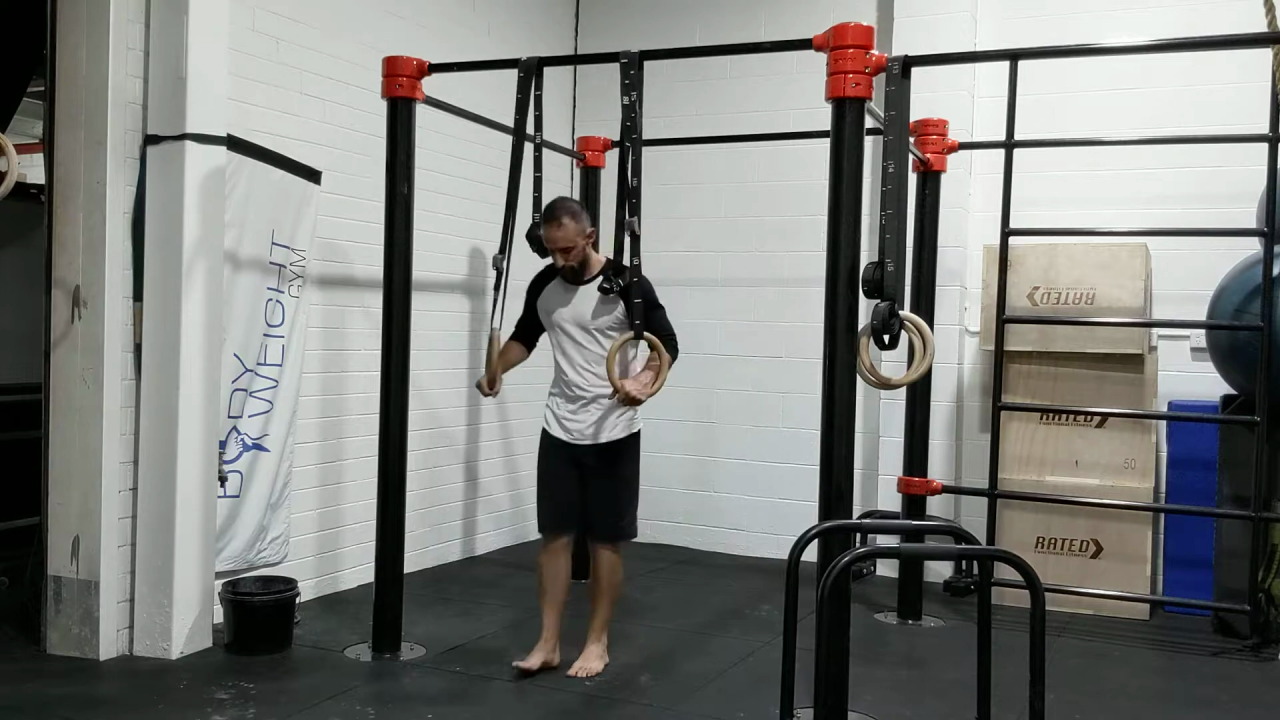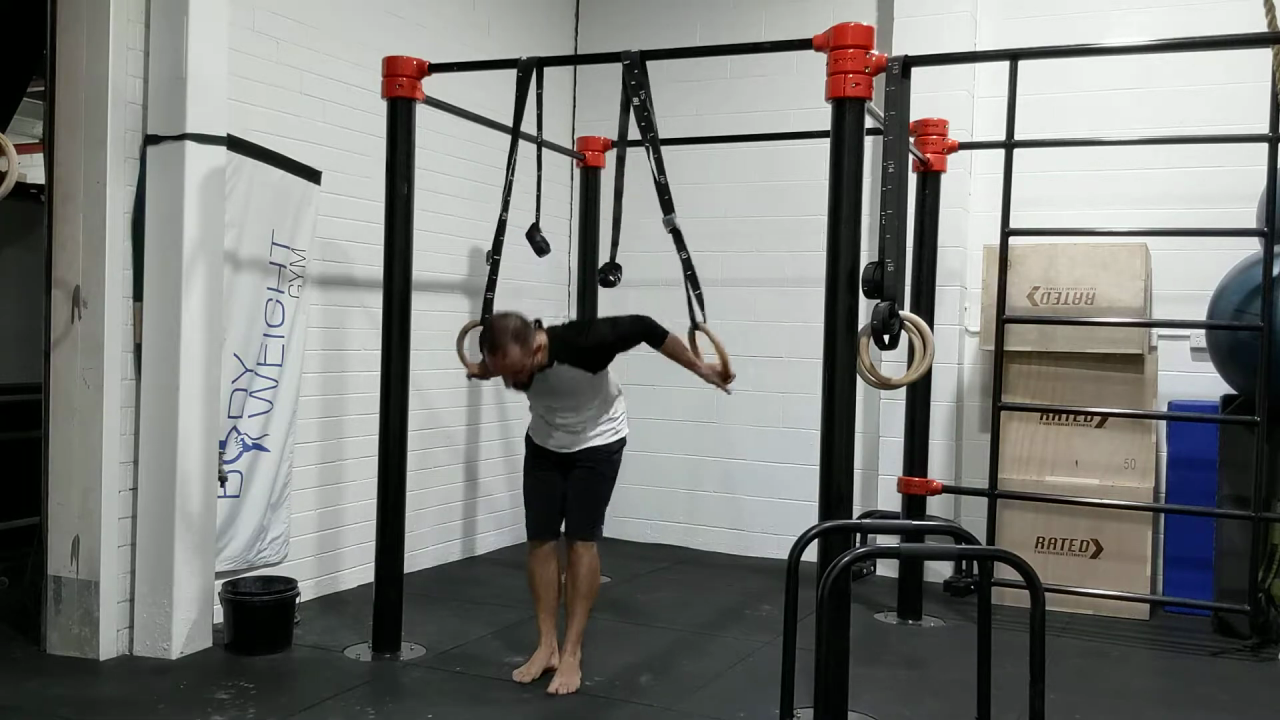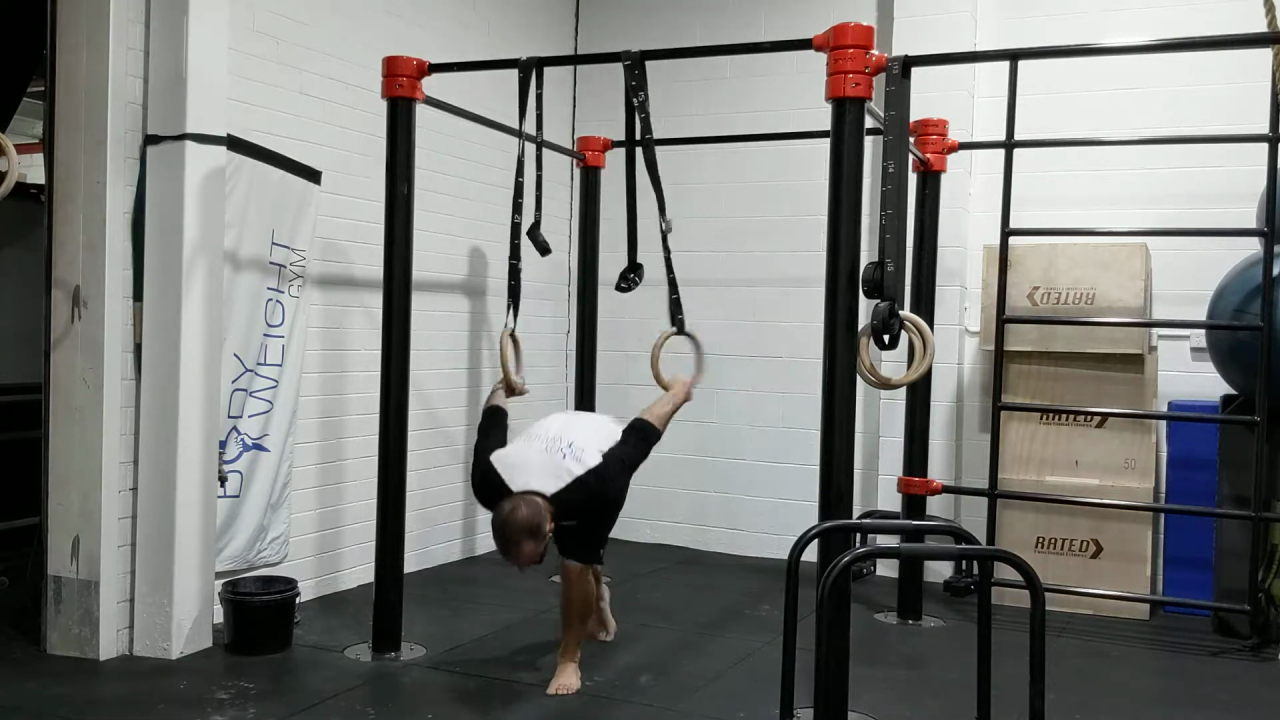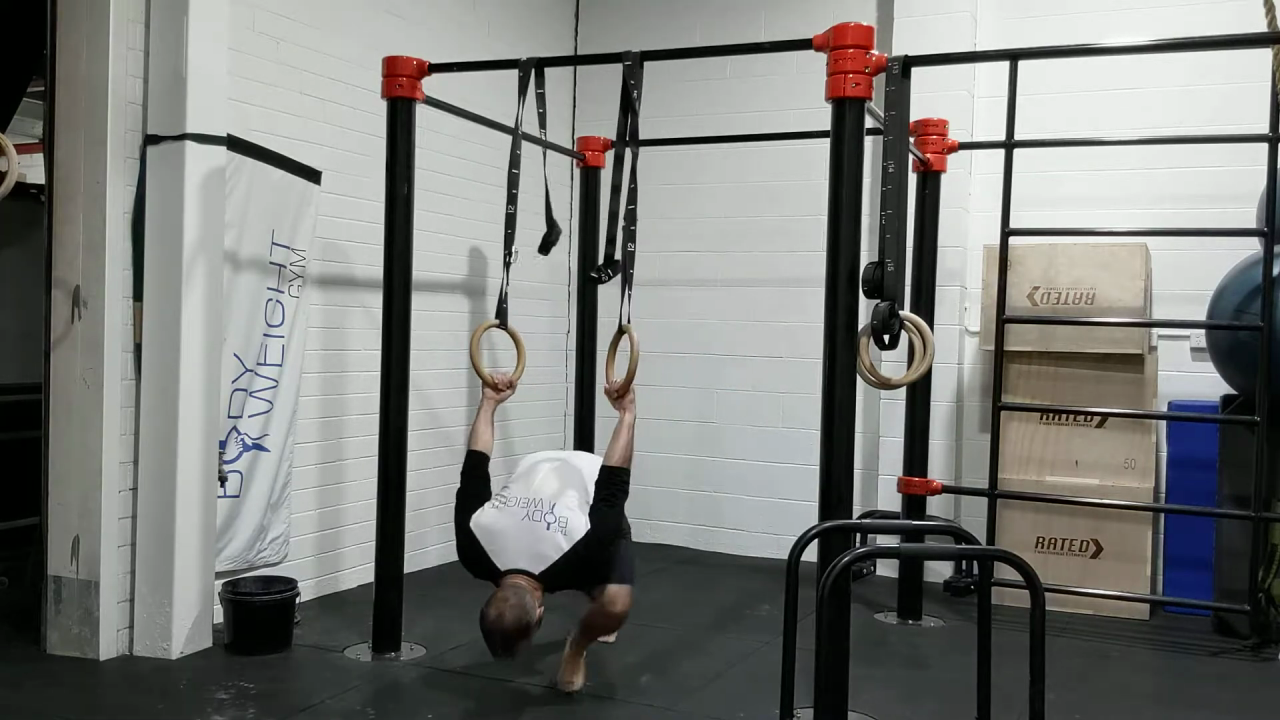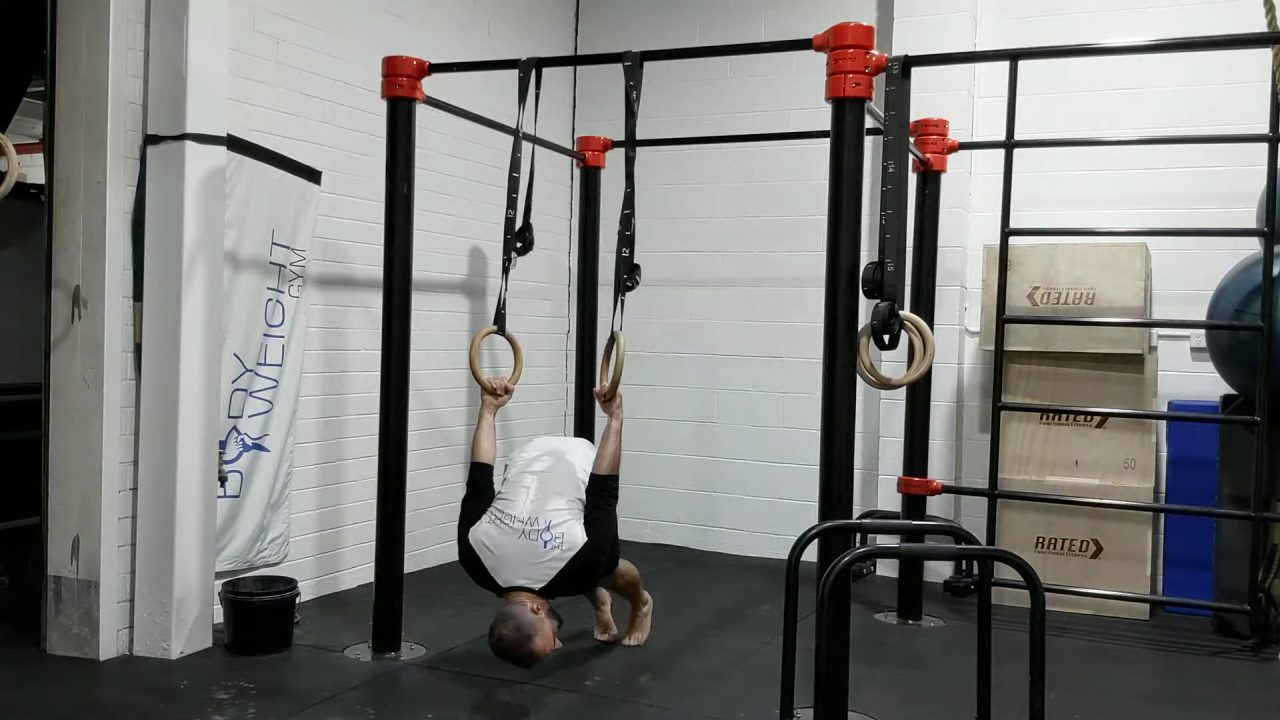
dt=0.7s
person 1, frame 1
left shoulder: (627, 286)
right shoulder: (543, 286)
left elbow: (666, 343)
right elbow: (525, 336)
left wrist: (644, 378)
right wrist: (495, 370)
left hip: (612, 433)
right hip: (559, 430)
left knee: (606, 539)
right knee: (554, 534)
left ankle: (597, 641)
right ankle: (548, 641)
person 1, frame 2
left shoulder: (583, 343)
right shoulder: (502, 348)
left elbow: (647, 330)
left wrist: (702, 369)
right wrist: (488, 369)
left hip: (596, 441)
right hip: (544, 443)
left knee: (581, 539)
right knee: (539, 539)
left ankle: (571, 655)
right ankle: (546, 648)
person 1, frame 3
left shoulder: (595, 490)
right shoulder: (489, 487)
left elbow: (638, 438)
right elbow: (492, 421)
left wrist: (677, 395)
right wrist: (501, 389)
left hip: (607, 447)
left knee: (575, 562)
right knee: (580, 558)
left ankle: (568, 659)
right ankle: (597, 595)
person 1, frame 4
left shoulder: (582, 558)
right shoulder: (477, 551)
left elbow: (612, 491)
right elbow: (473, 476)
left wrist: (627, 415)
right wrist: (487, 403)
left hip: (590, 475)
left knee: (615, 604)
left ankle: (578, 647)
person 1, frame 5
right shoulder: (478, 561)
left elbow: (604, 493)
right elbow: (479, 484)
left wrist: (615, 418)
right wrist: (488, 410)
left hip: (579, 460)
right hip: (531, 457)
left knee: (605, 572)
left ankle: (641, 604)
right ankle: (599, 602)
